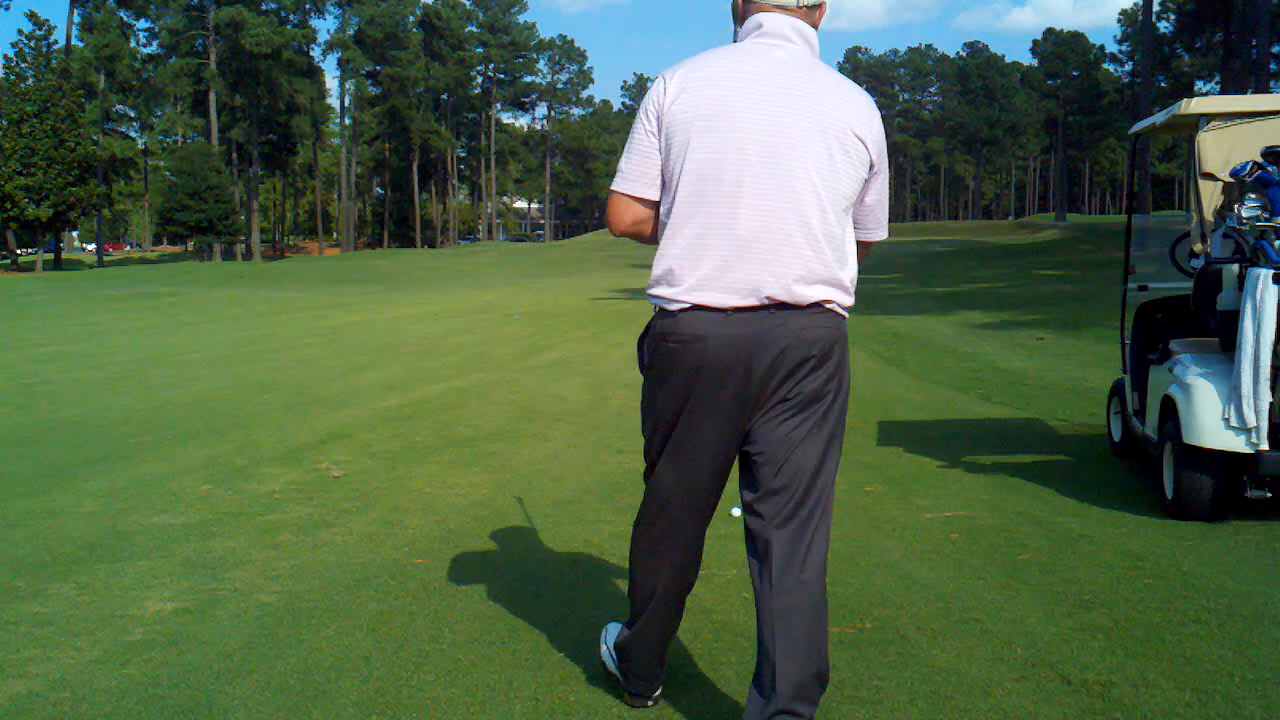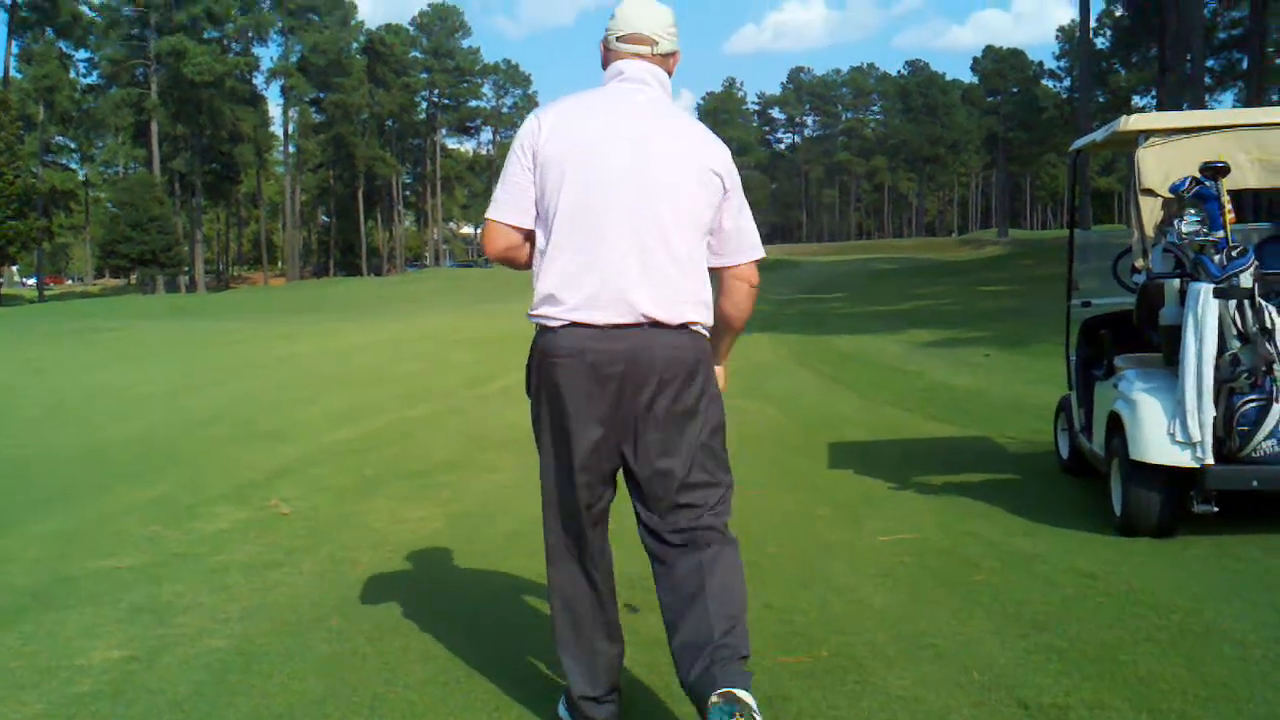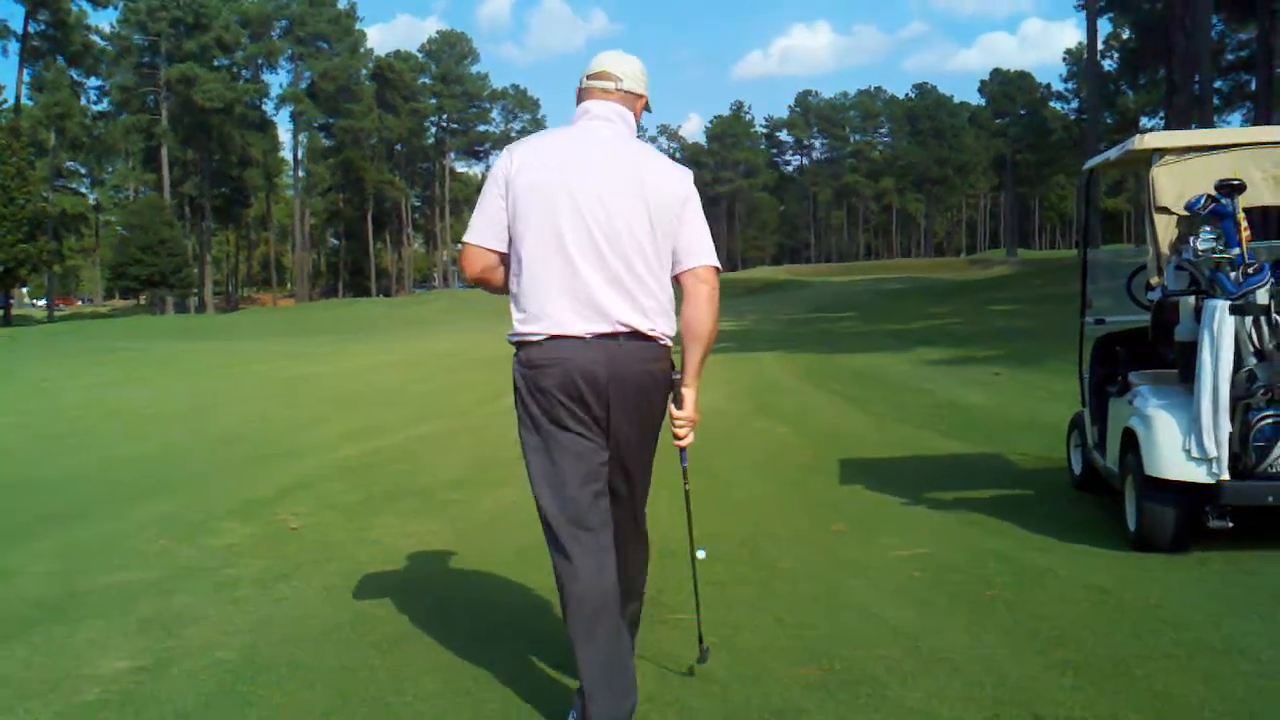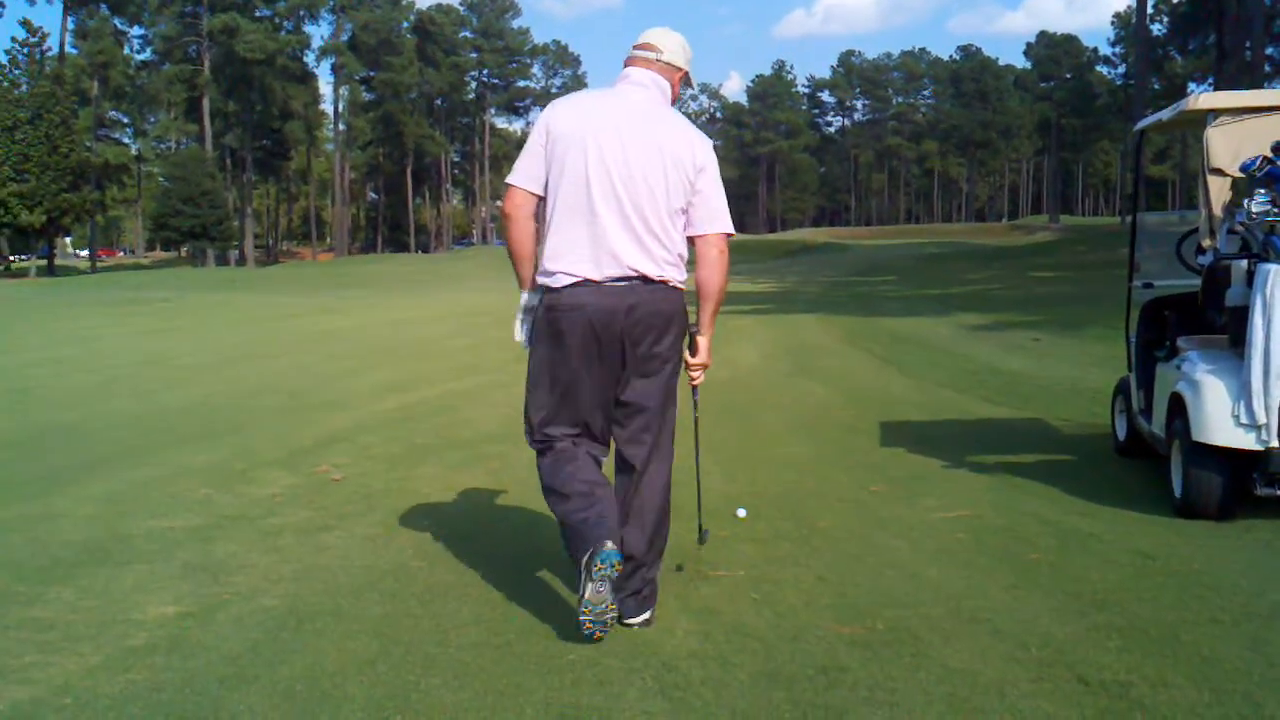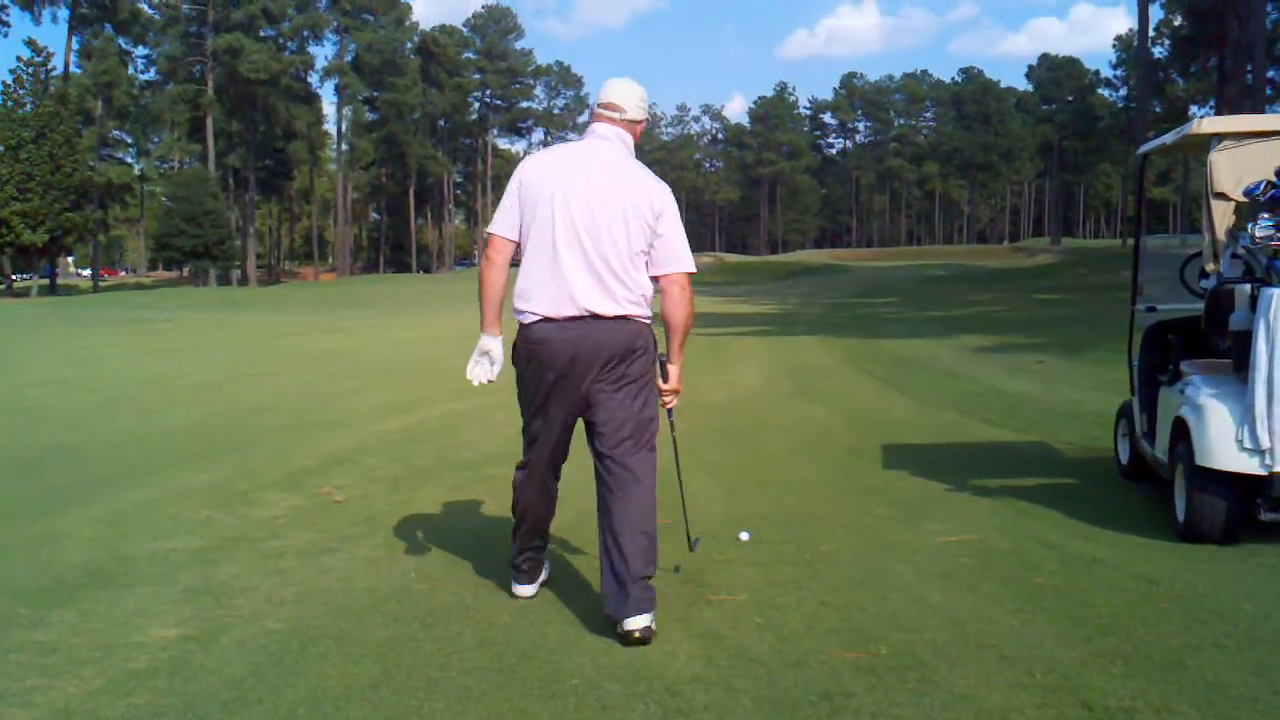
dt=0.4s
person 1, frame 1
left shoulder: (679, 85)
right shoulder: (855, 107)
left elbow: (625, 216)
right elbow: (863, 242)
left hip: (695, 334)
right hip: (807, 339)
left knee: (673, 512)
right knee: (794, 538)
person 1, frame 2
left shoulder: (548, 125)
right shoulder: (706, 145)
left elbow: (500, 243)
right elbow: (741, 277)
right wrist: (718, 361)
left hip: (573, 350)
right hip: (677, 353)
left knee: (579, 527)
right knee: (695, 524)
person 1, frame 3
left shoulder: (520, 158)
right shoulder: (668, 174)
left elbow: (476, 264)
right elbow: (701, 284)
right wrist: (691, 384)
left hip: (553, 362)
right hip: (640, 362)
left knee: (579, 528)
right knee: (624, 512)
right ankle: (612, 652)
person 1, frame 4
left shoulder: (563, 113)
right shoulder: (691, 140)
left elbow: (516, 208)
right elbow: (713, 249)
left wrist: (529, 290)
right wrist: (704, 335)
left hip: (572, 301)
right hip: (656, 307)
left knee: (563, 439)
right knee: (646, 453)
left ankle: (599, 551)
right ankle: (636, 593)
person 1, frame 5
left shoulder: (536, 166)
right shoulder: (652, 187)
left elbow: (496, 255)
right elbow: (676, 286)
left wrist: (490, 334)
right wrist: (675, 362)
left hip: (544, 336)
right hip: (621, 340)
left knee: (540, 458)
right knee: (628, 467)
left ankle: (526, 568)
right ankle: (632, 603)
